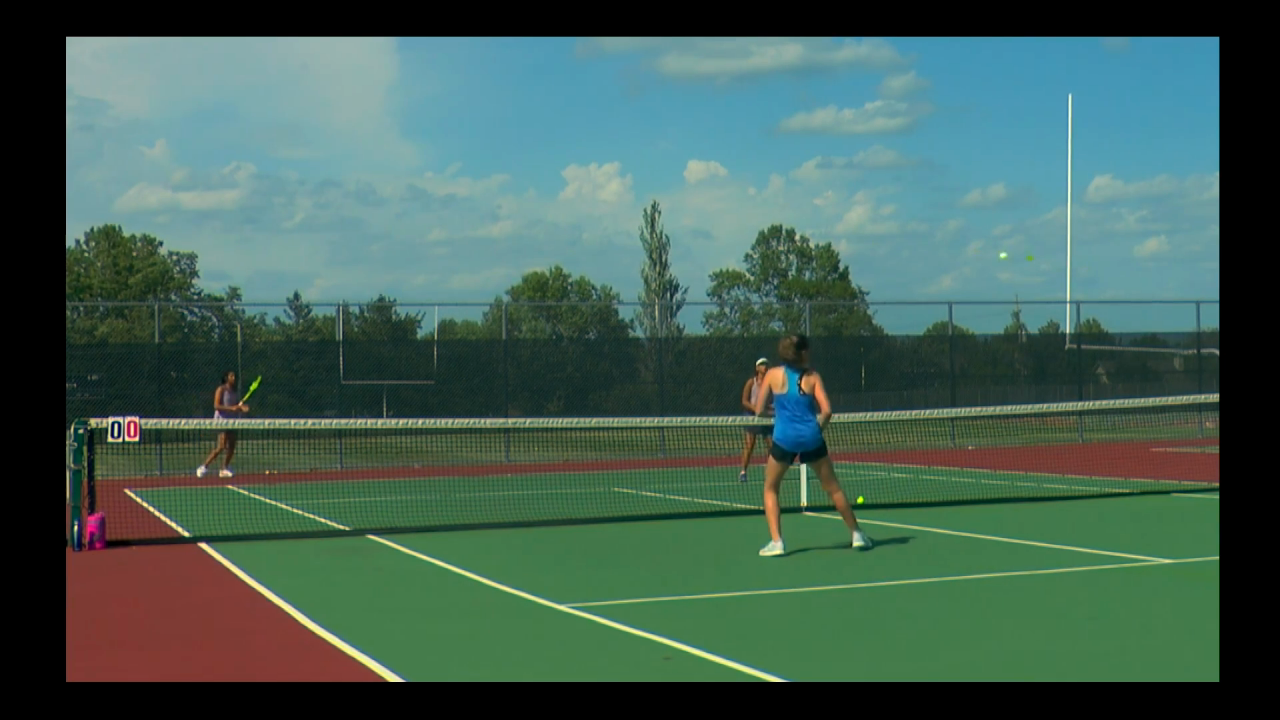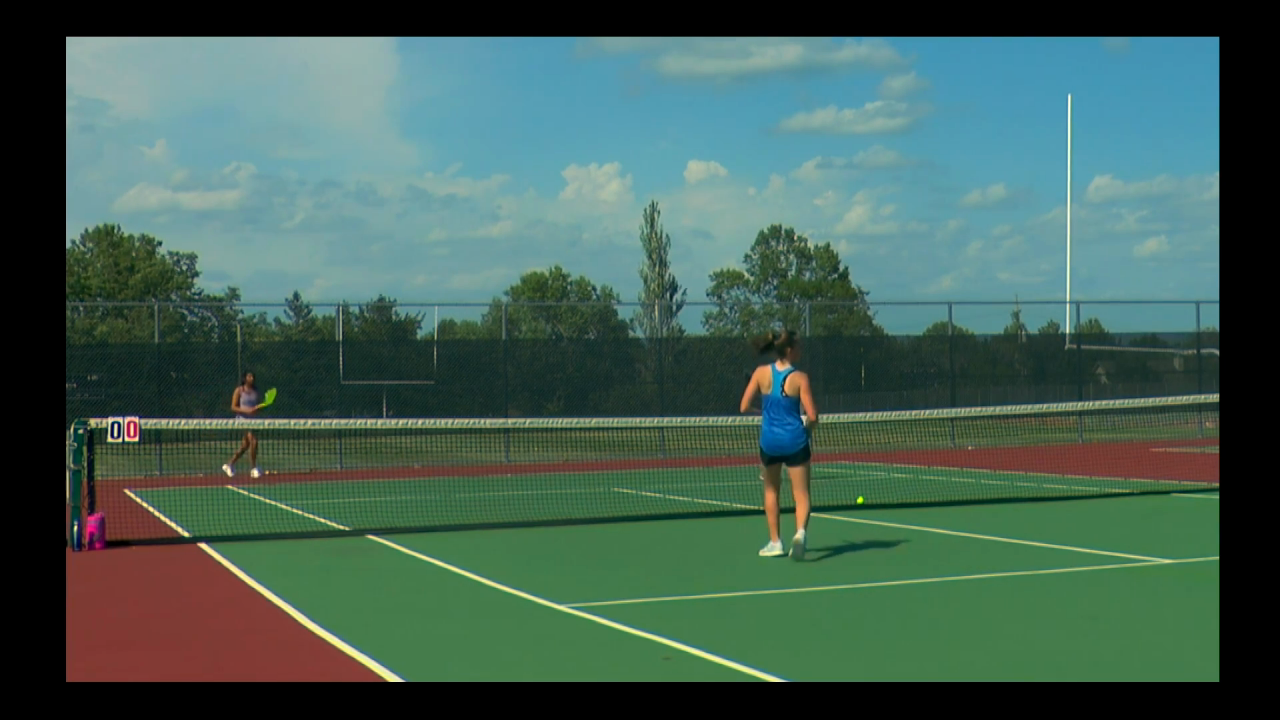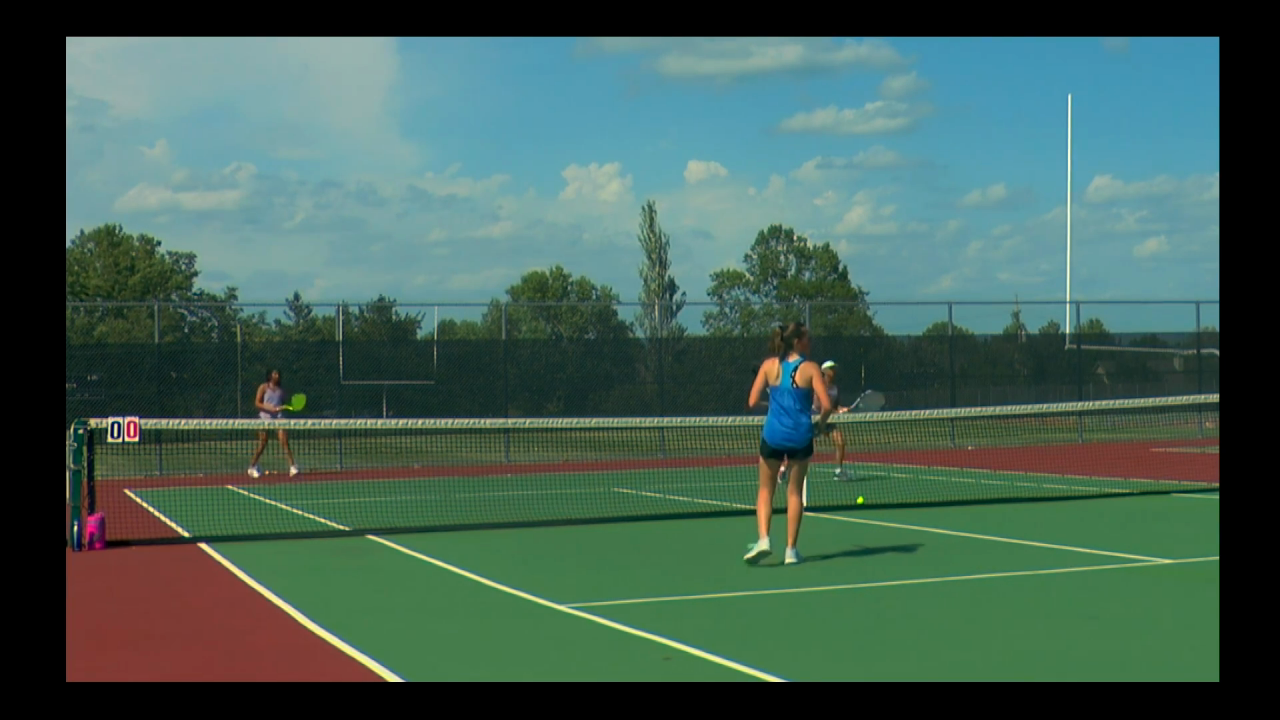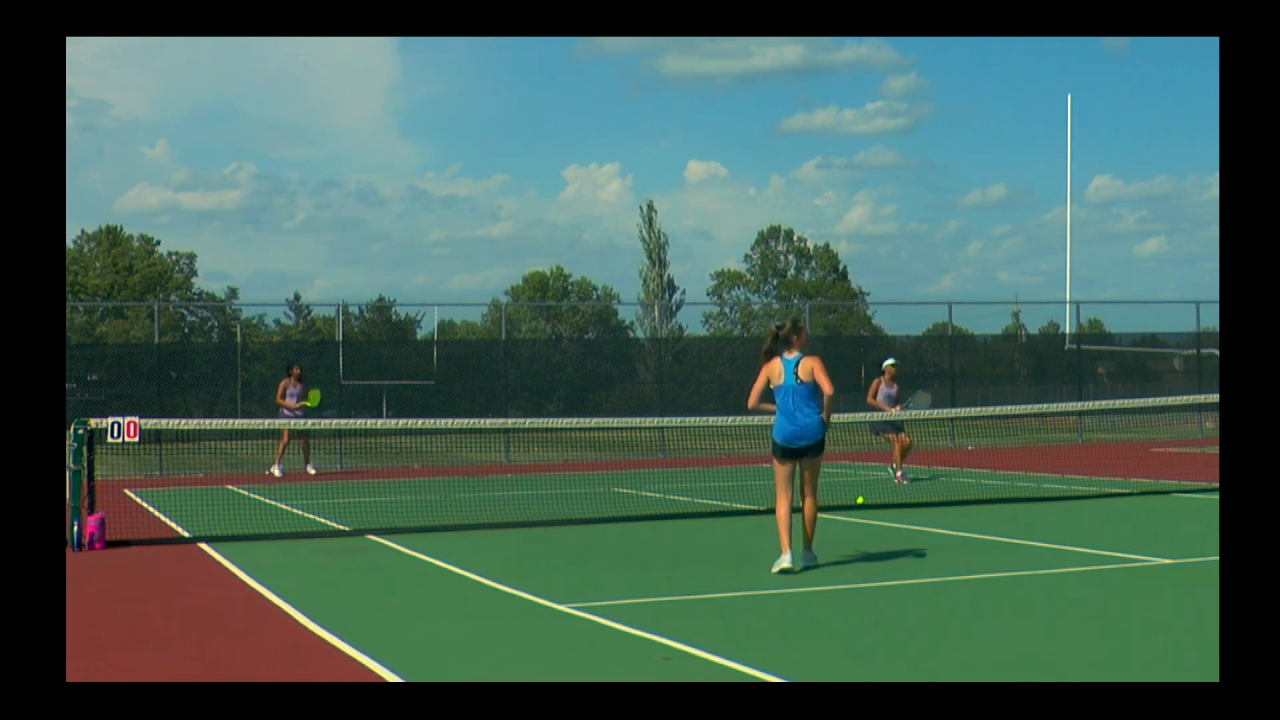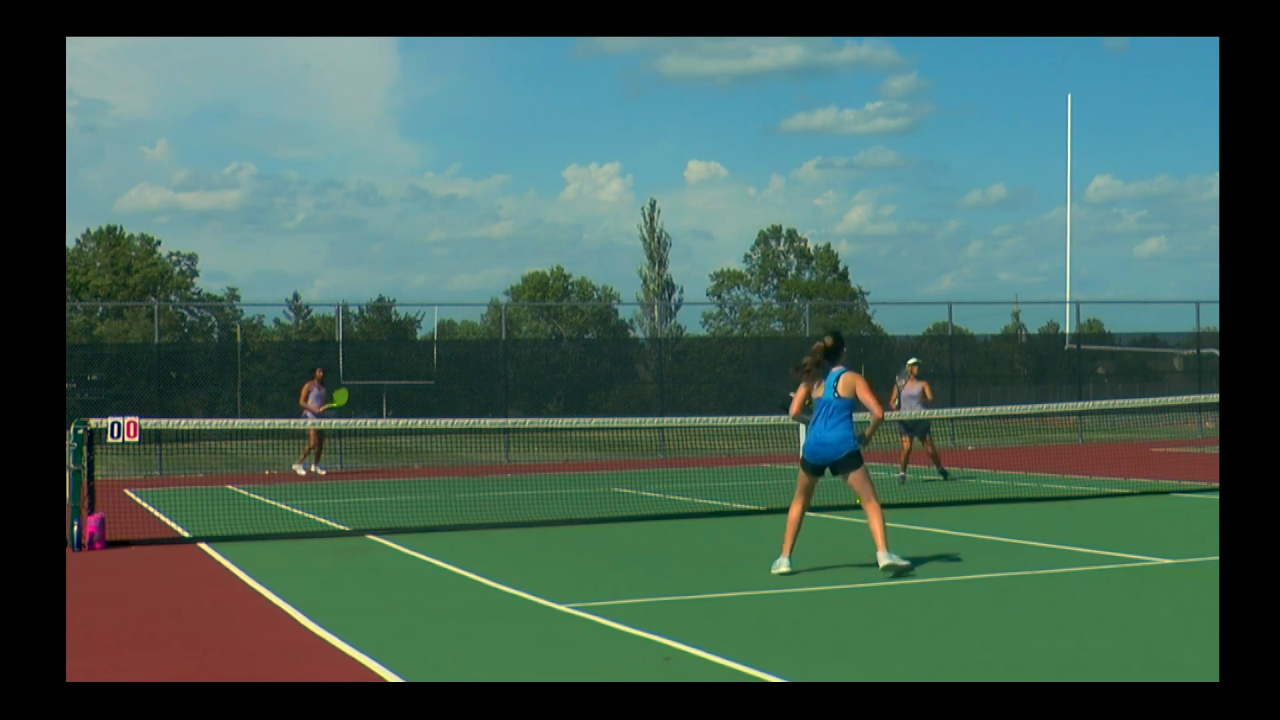
dt=0.4s
person 1, frame 1
left shoulder: (772, 375)
right shoulder: (813, 377)
left elbow: (759, 410)
right elbow: (826, 411)
right wrist: (819, 428)
left hip: (783, 440)
right hip: (810, 438)
left knee: (770, 489)
right knee: (832, 487)
left ankle: (776, 542)
right ankle: (856, 534)
person 1, frame 2
left shoulder: (761, 373)
right shoulder: (800, 378)
left elbow: (744, 408)
right elbow: (812, 417)
right wrist: (807, 428)
left hip: (769, 440)
right hip: (795, 440)
left knee: (772, 490)
right knee: (802, 494)
left ankle: (775, 542)
right ankle: (800, 533)
person 1, frame 3
left shoulder: (769, 365)
right shoulder: (811, 368)
left elbow: (753, 402)
right elbow: (826, 405)
right wrist: (821, 424)
left hip: (773, 435)
right hip: (800, 435)
left knee: (765, 490)
right knee: (794, 493)
left ankle: (763, 539)
right ankle: (791, 550)
person 1, frame 4
left shoulder: (770, 366)
right shoulder: (812, 362)
left elbow: (752, 403)
right elbow: (829, 392)
right wrist: (825, 416)
left hip: (784, 435)
right hip: (812, 433)
left knee: (784, 497)
right knee: (809, 494)
left ankle: (785, 554)
right ankle: (808, 550)
person 1, frame 5
left shoulder: (812, 376)
right shoulder: (855, 379)
left elbow: (794, 413)
right elbow: (878, 413)
right wrist: (867, 434)
left hip: (815, 448)
right hip: (845, 449)
left knee: (799, 502)
right knee: (872, 505)
left ankle: (784, 559)
right ankle: (884, 554)
